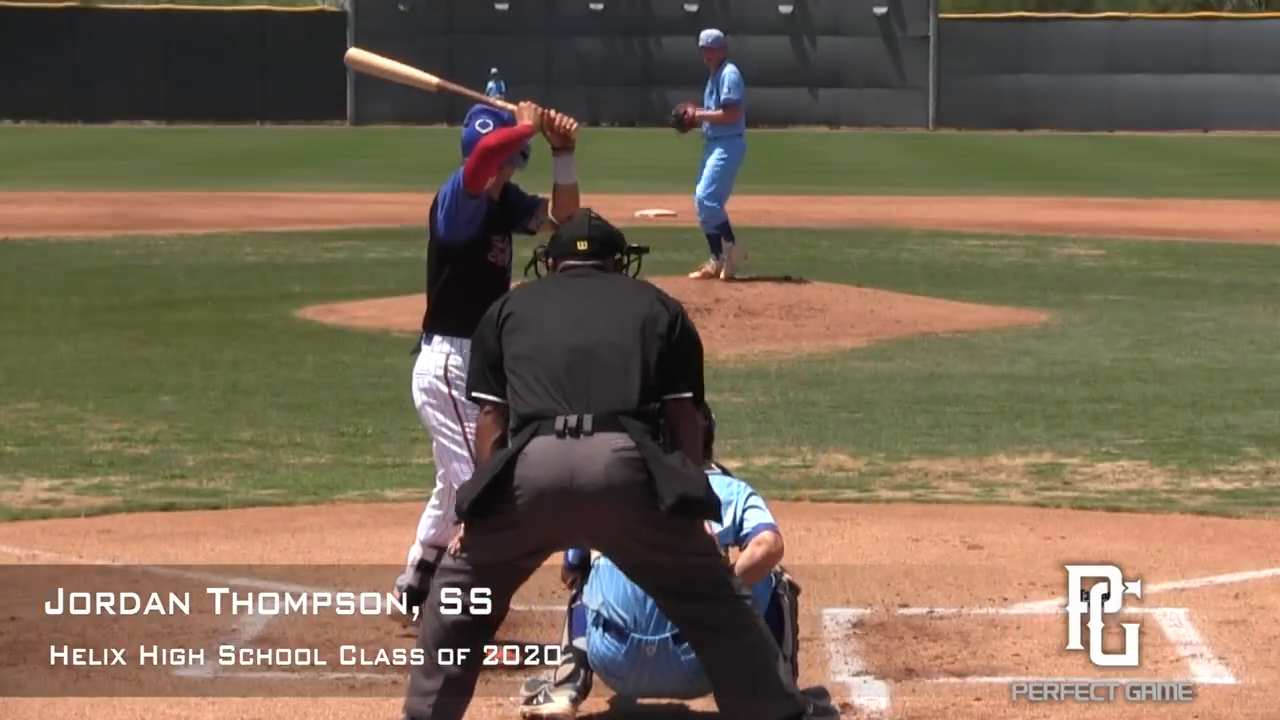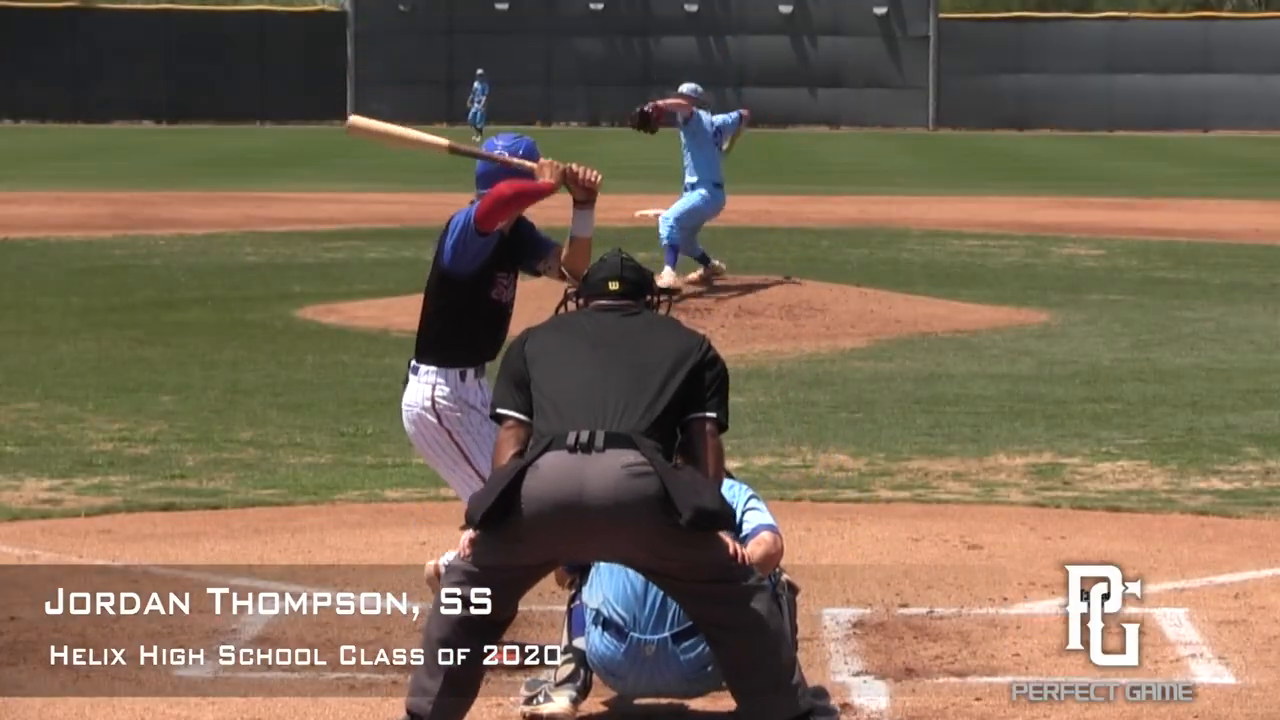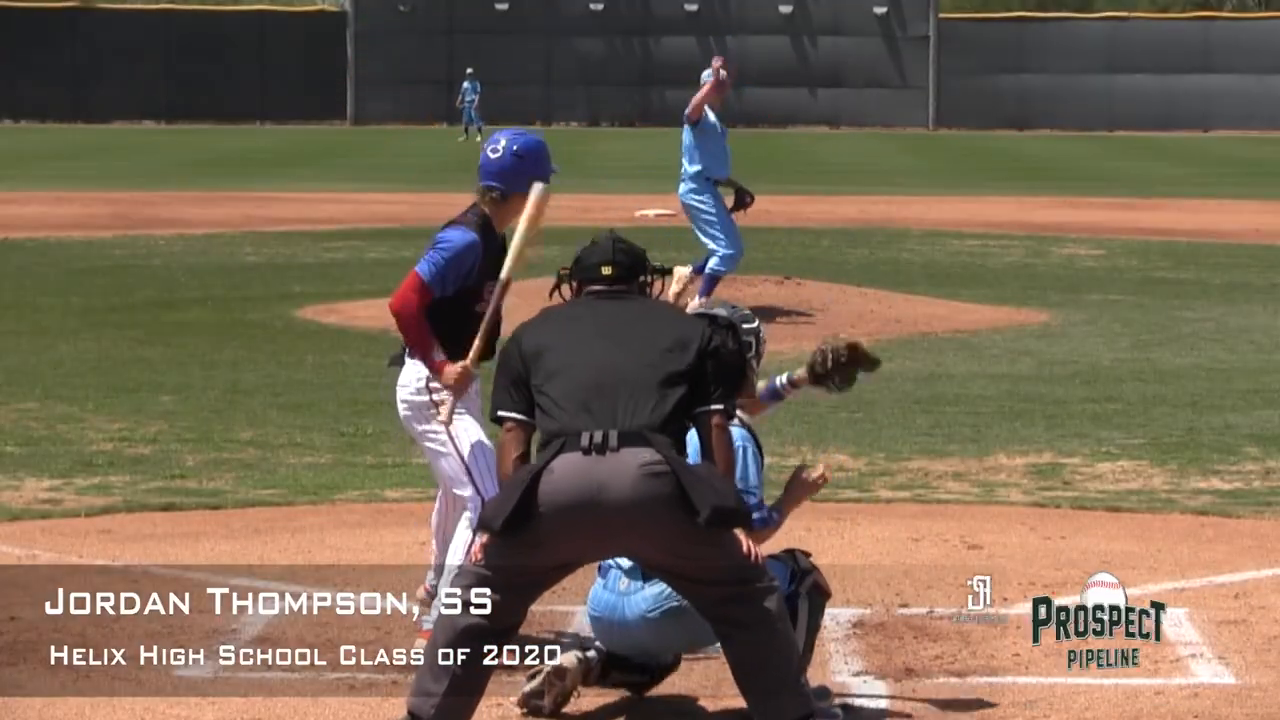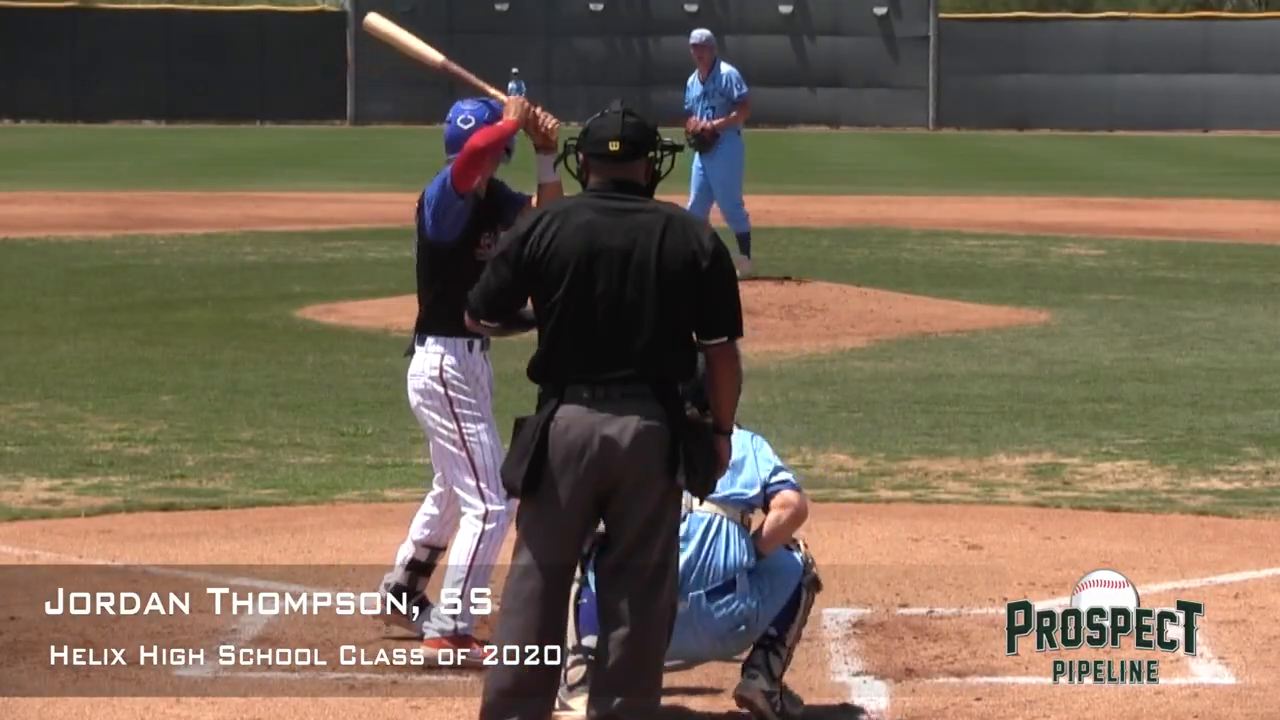
dt=1s
person 1, frame 1
left shoulder: (508, 305)
right shoulder: (659, 304)
left elbow: (491, 416)
right elbow: (685, 415)
left wrist: (484, 501)
right wrist: (685, 496)
left hip: (533, 465)
right hip: (627, 464)
left knee: (461, 589)
right knee: (709, 597)
person 1, frame 2
left shoulder: (535, 339)
right shoulder: (690, 344)
left elbow: (512, 434)
right elbow: (705, 438)
left wrist: (491, 517)
right wrist: (711, 520)
left hip: (548, 482)
right hip: (639, 483)
left knee: (470, 590)
right knee: (736, 595)
person 1, frame 3
left shoulder: (533, 332)
right shoulder: (692, 328)
left elbow: (513, 435)
right elbow: (715, 428)
left wrist: (502, 519)
right wrist: (727, 515)
left hip: (561, 482)
right hip: (652, 479)
left knee: (480, 590)
right knee: (744, 591)
person 1, frame 4
left shoulder: (541, 227)
right shoulder: (694, 237)
left elbow: (479, 319)
right elbow: (722, 352)
right wrist: (721, 431)
left hip: (564, 424)
right hip: (651, 428)
left knee: (537, 579)
right knee: (639, 589)
person 2, frame 1
left shoulder: (505, 198)
right shoulder: (457, 194)
left elbow: (563, 218)
right elbow: (484, 154)
left wrist: (563, 153)
right wrist: (528, 125)
left hip: (472, 361)
right hip: (449, 366)
left knee: (457, 487)
left ankle: (416, 591)
person 2, frame 2
left shoulder: (514, 231)
right shoulder: (467, 226)
left elbow: (571, 268)
right elbow: (499, 197)
left wrist: (584, 205)
right wrist: (548, 185)
left hip: (471, 386)
right hip: (438, 394)
person 2, frame 3
left shoulder: (493, 232)
right shoulder: (465, 240)
right elbow: (403, 302)
right wrist: (440, 368)
left hip: (452, 380)
right hip: (432, 384)
left knee: (463, 491)
right knee: (485, 500)
left ankle: (438, 591)
right ankle: (440, 627)
person 2, frame 4
left shoulder: (490, 194)
right shoulder: (443, 193)
right elbow: (474, 151)
left wrist: (546, 152)
right wrist: (513, 120)
left hip: (465, 361)
right hip: (444, 366)
left knee: (452, 491)
right knee: (488, 505)
left ankle: (400, 594)
right ankle: (447, 632)
person 3, frame 1
right shoulder: (729, 489)
left elbow: (570, 573)
right elbow: (768, 546)
left hip: (614, 667)
right hip: (694, 671)
left knee: (582, 585)
right knee: (772, 582)
left ankle: (565, 690)
person 3, frame 2
right shoulder: (732, 490)
left elbow: (562, 573)
right elbow: (769, 548)
left hip: (611, 665)
right hip: (697, 666)
left knee: (580, 580)
right knee: (771, 580)
left ankle: (565, 691)
person 3, frame 3
right shoulder: (732, 438)
right elbow: (744, 539)
left wrist: (786, 385)
right wrist: (792, 499)
left hip: (603, 606)
right hip: (665, 604)
left knee: (652, 658)
right knee: (800, 576)
left ankle: (579, 667)
person 3, frame 4
right shoulder: (744, 442)
right elbow: (791, 508)
right wrist: (749, 557)
right hip: (723, 624)
left knee: (593, 562)
right knee: (795, 563)
left ankle: (581, 687)
right ankle: (762, 682)
person 4, frame 1
left shoulder: (728, 74)
right shoulder: (714, 75)
left elbow: (732, 114)
left wrist: (699, 115)
right wrist: (695, 116)
left hip: (727, 145)
right hip: (712, 145)
left knee: (707, 198)
right knee: (704, 203)
left ankle: (733, 248)
right ankle: (717, 261)
person 4, frame 2
left shoulder: (694, 117)
right shoulder: (716, 121)
left elbow: (684, 105)
right elbow: (744, 114)
left wrist: (662, 104)
right wrist: (729, 143)
left hip: (705, 193)
right hip: (712, 193)
left knee: (669, 221)
right knee: (682, 235)
left ankle: (669, 275)
right ankle: (710, 267)
person 4, frame 3
left shoulder: (716, 123)
right shoulder: (699, 115)
right elbow: (693, 108)
left wrist: (738, 187)
right wrist: (712, 80)
left hip: (709, 189)
right hip: (697, 190)
left knee: (726, 247)
right knee: (729, 250)
left ankle: (688, 274)
right ankle: (699, 301)
person 4, frame 4
left shoulder: (728, 74)
right shoulder: (692, 81)
left elbow: (745, 109)
left wrist: (714, 124)
right wrist: (694, 125)
left hip: (726, 145)
right hip: (703, 147)
left knee: (730, 204)
right knee: (696, 207)
left ankle: (745, 260)
